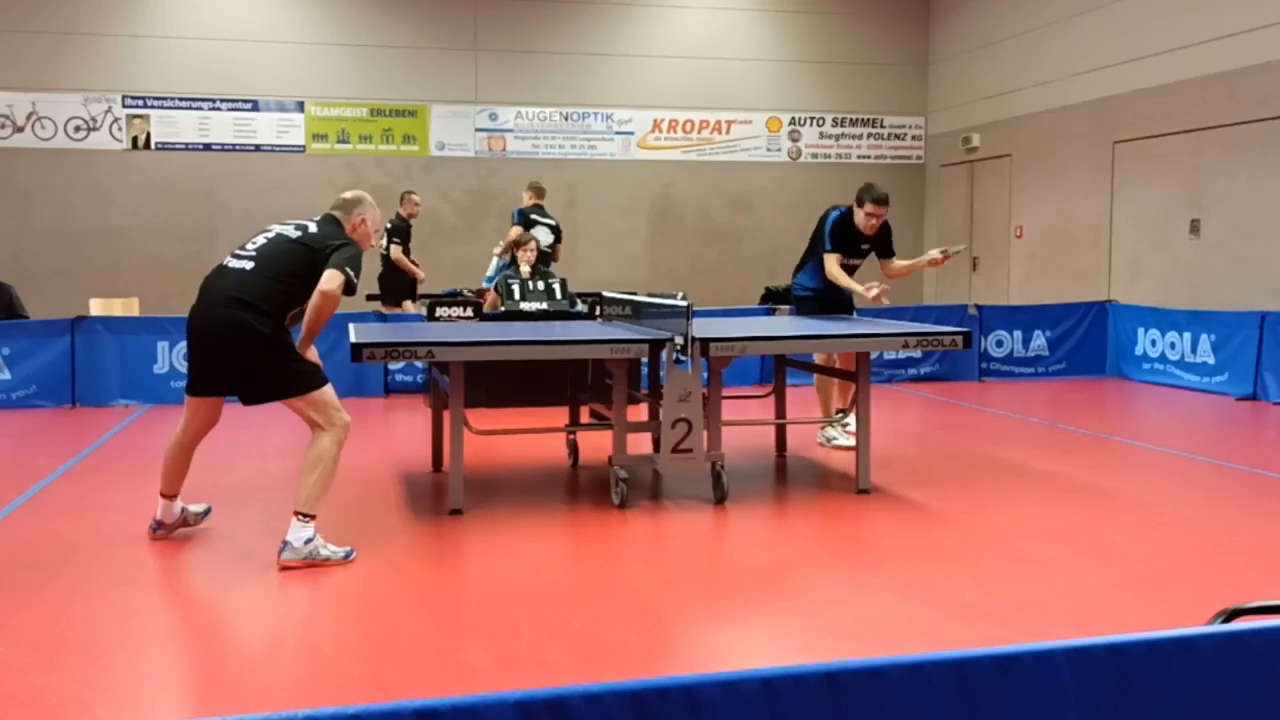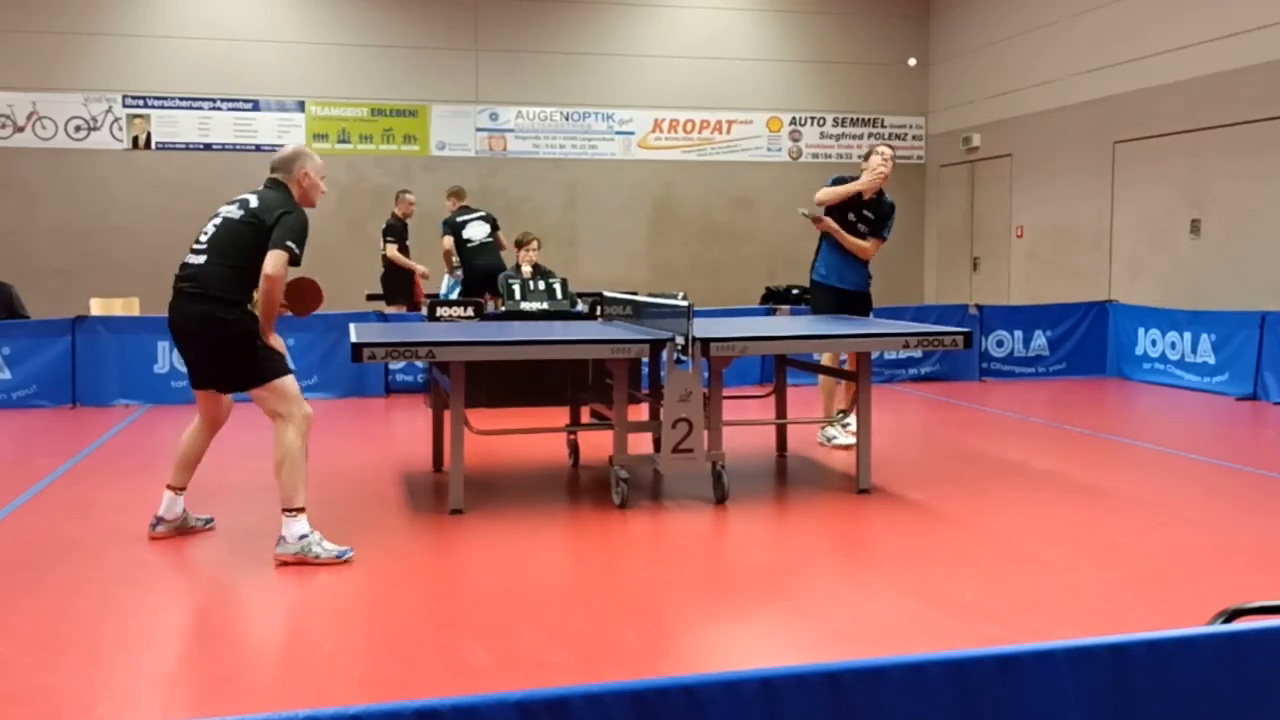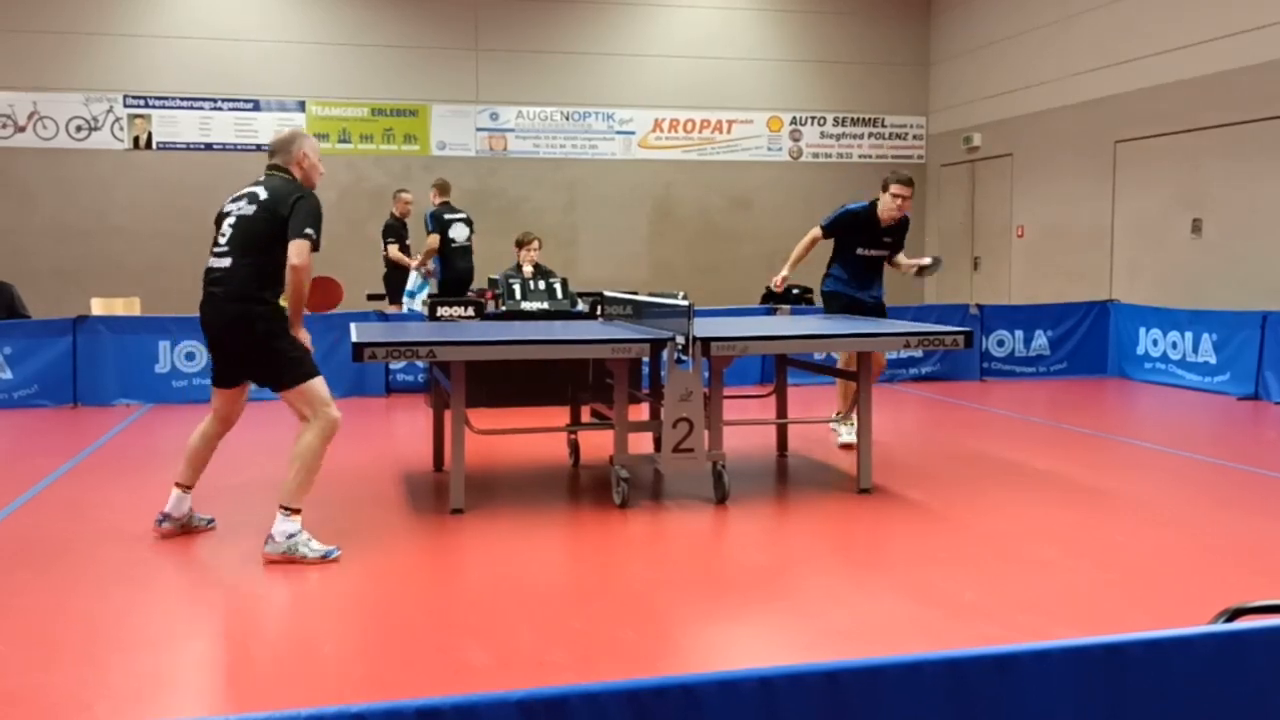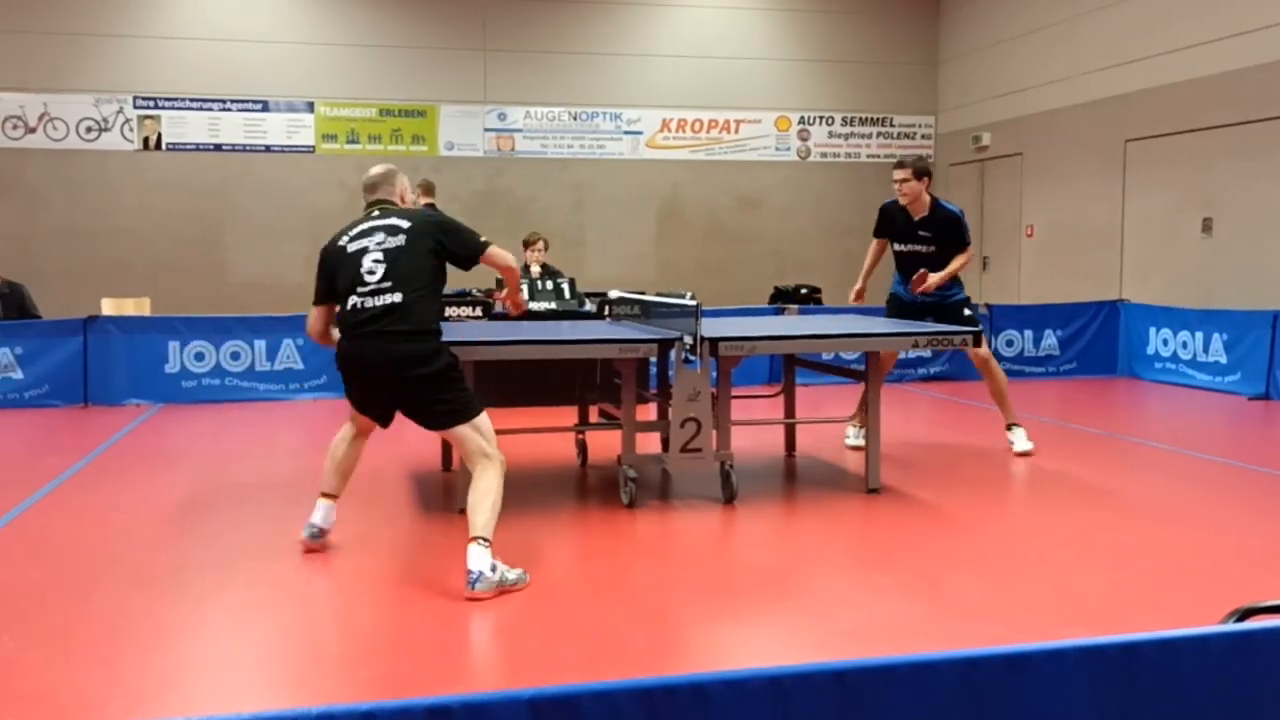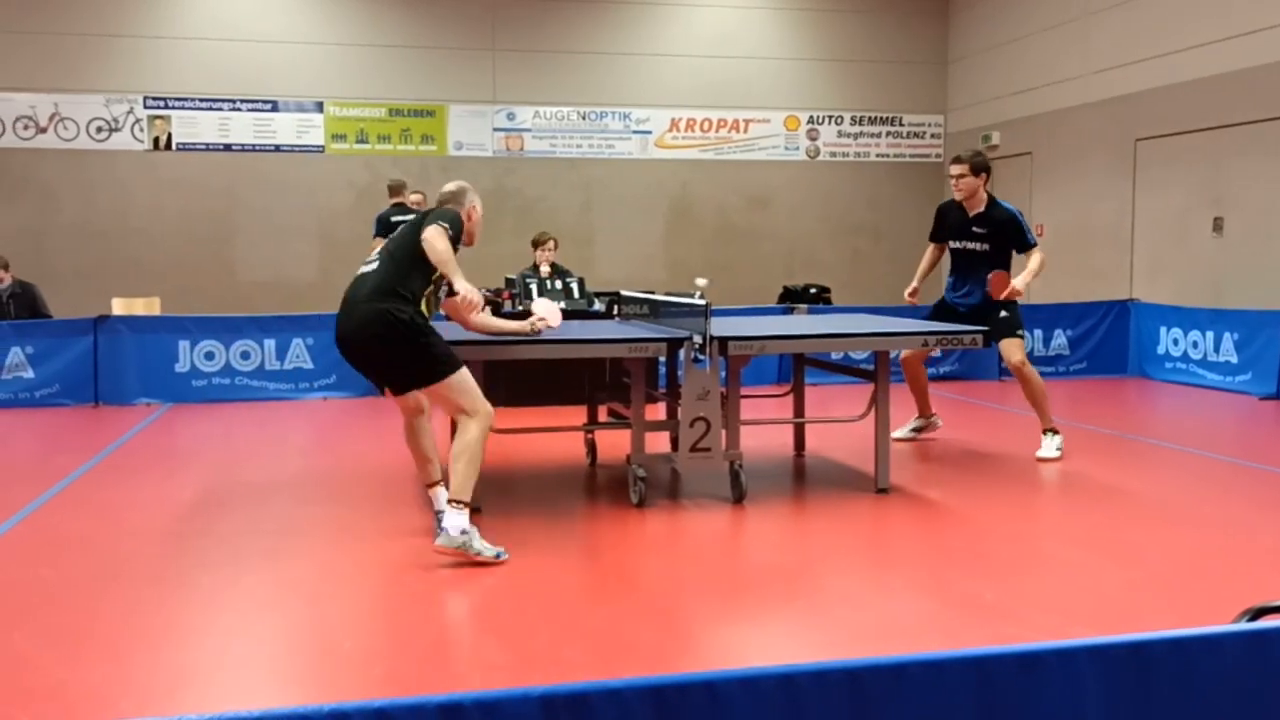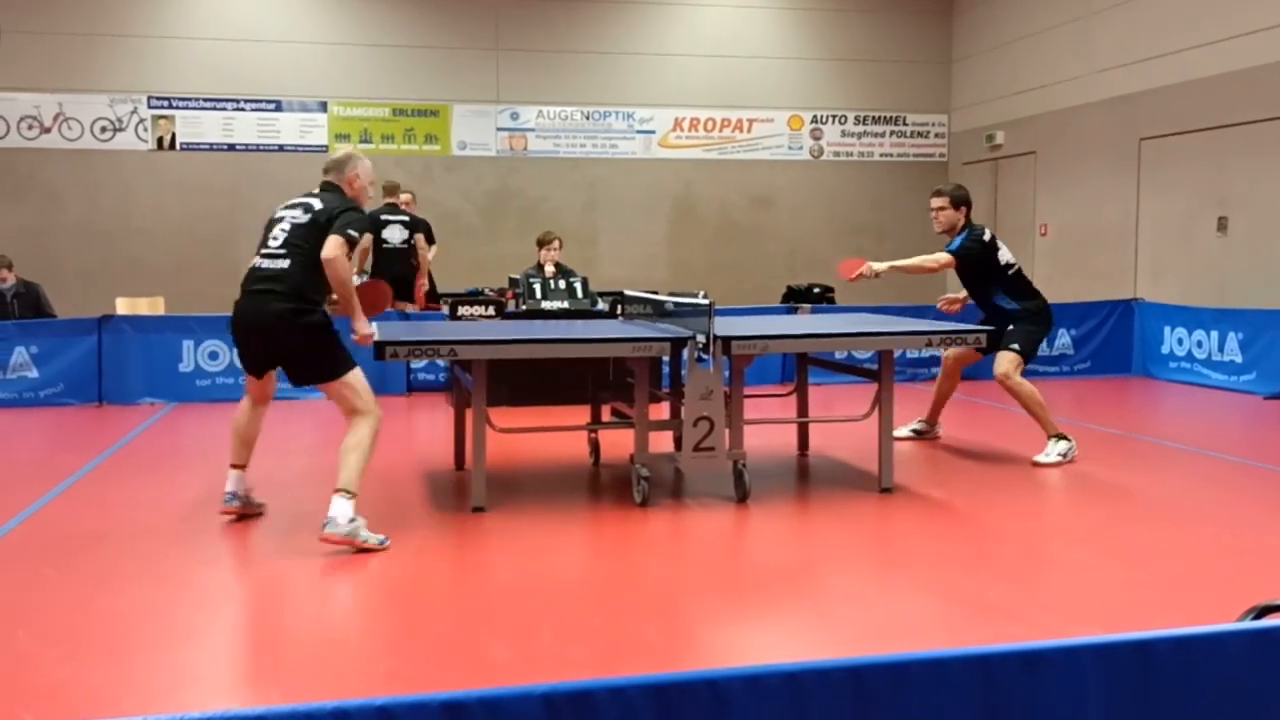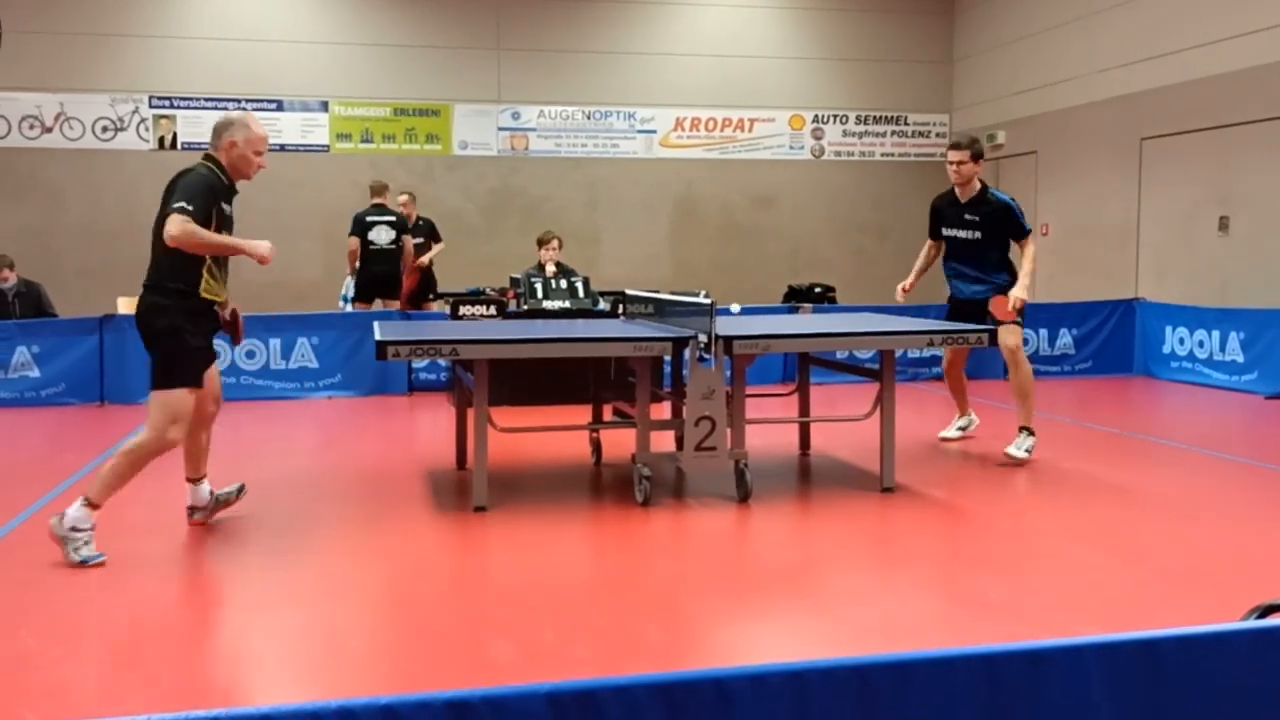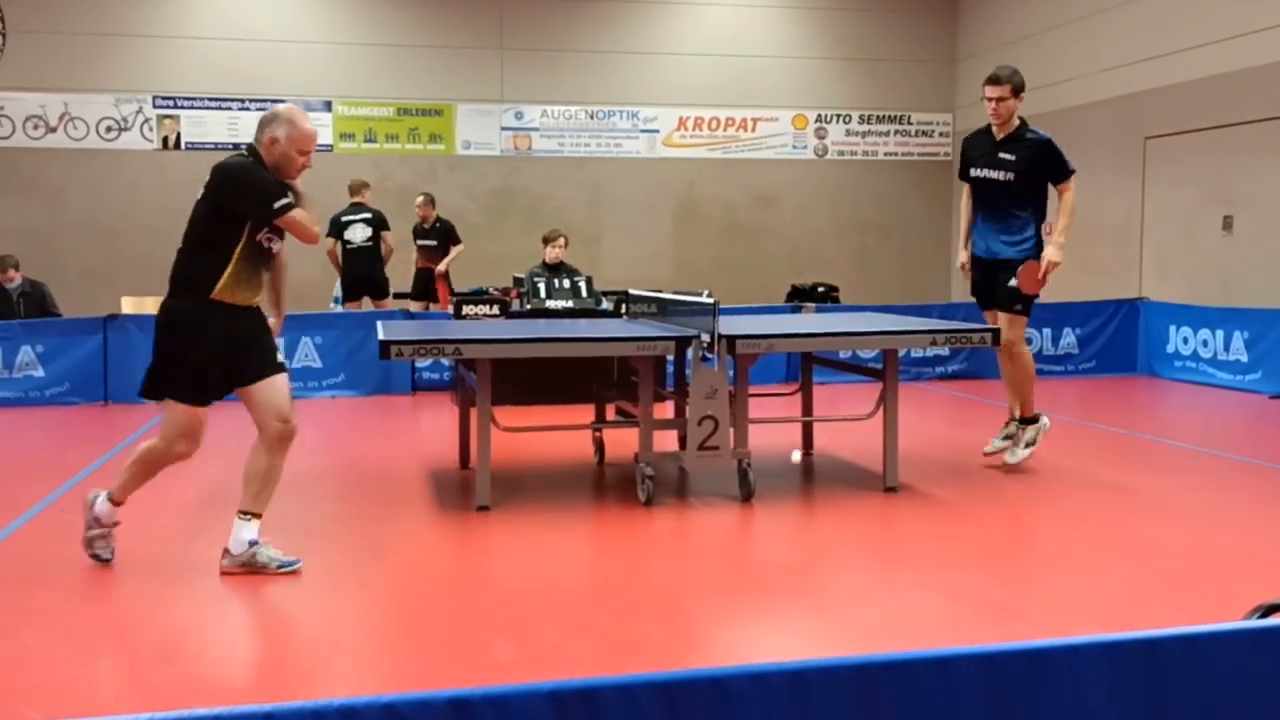
dt=0.5s
person 1, frame 1
left shoulder: (291, 231)
right shoulder: (345, 248)
right elbow: (328, 290)
right wrist: (304, 344)
left hip: (205, 316)
right hip: (247, 326)
left knee: (196, 423)
right knee: (333, 422)
left ankle: (167, 515)
right ankle: (300, 539)
person 1, frame 2
left shoulder: (245, 202)
right shoulder: (290, 214)
right elbow: (272, 273)
left wrist: (264, 304)
right wrist: (267, 331)
left hip: (186, 310)
right hip: (219, 317)
left knee: (212, 413)
right knee: (293, 415)
left ankle: (170, 512)
right ankle: (295, 535)
person 1, frame 3
left shoulder: (242, 197)
right shoulder: (301, 198)
right elbow: (297, 263)
right wrist: (296, 324)
left hip: (217, 314)
right hip: (254, 319)
left knee: (224, 414)
right knee: (322, 416)
left ankle: (176, 510)
right ankle: (285, 532)
person 1, frame 4
left shoulder: (338, 243)
right shoulder: (428, 223)
left elbow: (316, 328)
right elbow: (506, 263)
left wrist: (343, 343)
right wrist: (514, 294)
left hip: (360, 355)
right hip: (420, 359)
left knee: (358, 426)
right knee: (487, 458)
left ankle: (320, 522)
right ankle: (480, 566)
person 1, frame 5
left shoulder: (427, 248)
right shoulder: (443, 220)
left elbow: (466, 318)
right elbow: (431, 237)
left wrist: (522, 326)
right wrist: (462, 282)
left hip: (351, 327)
right hip: (386, 320)
left knee: (414, 409)
right knee: (476, 414)
left ankle: (445, 506)
right ankle: (457, 526)
person 1, frame 6
left shoulder: (294, 207)
right shoulder: (349, 211)
right elbow: (331, 256)
left wrist: (338, 304)
right wrist: (357, 315)
left hip: (249, 314)
right hip: (293, 320)
left knee: (256, 397)
right knee: (364, 412)
left ankle: (236, 492)
right ankle: (341, 517)
person 1, frame 7
left shoulder: (217, 188)
right shoulder: (200, 181)
right elbow: (176, 235)
left wrist: (222, 303)
right wrist: (247, 246)
left hip: (189, 314)
right hip: (175, 316)
left knee: (208, 405)
right knee: (168, 432)
left ankle: (200, 497)
right ankle: (77, 519)
person 1, frame 8
left shoulder: (272, 184)
right shoulder: (237, 176)
right elbow: (310, 233)
left wrist: (278, 316)
right wrist: (294, 188)
left hip: (243, 319)
right hip: (195, 318)
left knee: (279, 425)
right knee: (179, 440)
left ankle: (243, 543)
right ankle: (106, 508)
person 2, frame 1
left shoulder: (882, 230)
right shoulder: (835, 219)
left elbow: (890, 268)
right elbow: (832, 269)
left wrist: (924, 261)
right wrist: (863, 291)
left hip: (839, 295)
right hip: (810, 293)
left knee: (847, 357)
right knee: (826, 354)
left ankle: (843, 414)
right ankle: (828, 427)
person 2, frame 2
left shoulder: (886, 206)
right shoulder: (843, 184)
left elbow: (867, 251)
right elbow: (820, 198)
left wrist: (834, 229)
right wrist: (863, 182)
left hip: (859, 288)
right hip: (827, 283)
right knee: (831, 351)
left ankle: (845, 414)
right ankle: (828, 427)
person 2, frame 3
left shoulder: (902, 224)
right shoulder: (852, 214)
right elbow: (814, 236)
left wrist: (909, 264)
right wrist: (787, 269)
left hip: (872, 296)
right hip: (840, 291)
left knee: (878, 362)
right knee: (851, 350)
left ankle: (846, 413)
right ankle: (843, 421)
person 2, frame 4
left shoulder: (950, 216)
right shoulder: (889, 212)
left elbow: (965, 253)
right elbow: (879, 243)
left wrist: (939, 276)
right wrist: (862, 281)
left hip: (949, 296)
right hip: (905, 296)
left knee: (983, 357)
right knee: (884, 358)
left ankle: (1014, 427)
right ankle: (859, 424)
person 2, frame 5
left shoulder: (1006, 215)
right shoulder: (946, 212)
left elbow: (1035, 254)
left wrist: (1023, 278)
right wrist: (917, 282)
left hip: (996, 303)
right hip: (954, 302)
left knee: (1017, 361)
right knee: (910, 357)
left ankle: (1050, 432)
right ankle: (926, 418)
person 2, frame 6
left shoulder: (970, 240)
right shoulder: (965, 239)
left elbow: (937, 262)
left wrist: (887, 266)
right wrist: (964, 297)
left hip: (1028, 316)
right hip: (1002, 315)
left knee: (1005, 372)
right knee: (952, 359)
left ankle: (1060, 440)
right ankle: (929, 423)
person 2, frame 7
left shoulder: (1001, 204)
right shoulder: (940, 205)
left elbow: (1028, 246)
right elbow: (934, 245)
left wrist: (1022, 284)
right wrist: (913, 278)
left hip: (999, 290)
right hip: (961, 295)
left knee: (1011, 346)
right knee: (951, 364)
left ankle: (1026, 433)
right ankle: (965, 417)
person 2, frame 8
left shoulder: (1039, 144)
right shoulder: (972, 144)
left elbow: (1067, 191)
left wrist: (1056, 243)
right wrist: (963, 243)
left hip: (1021, 256)
right hip: (984, 254)
left knee: (1012, 339)
right knee: (999, 340)
left ankle: (1031, 419)
right ankle: (1016, 420)
